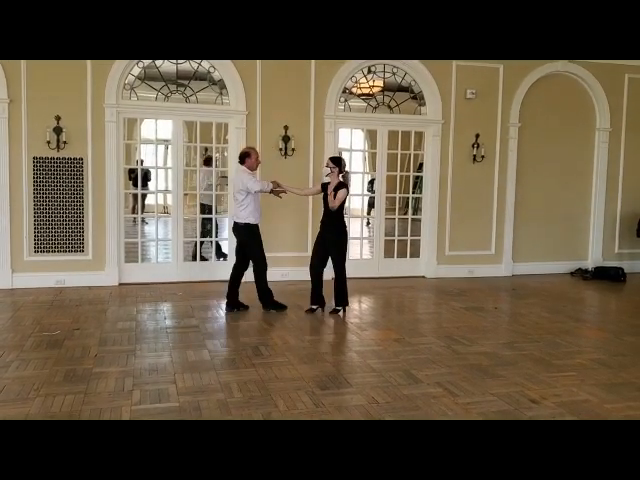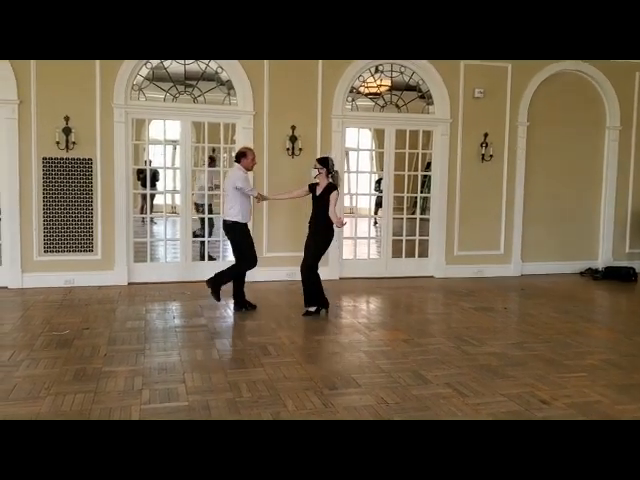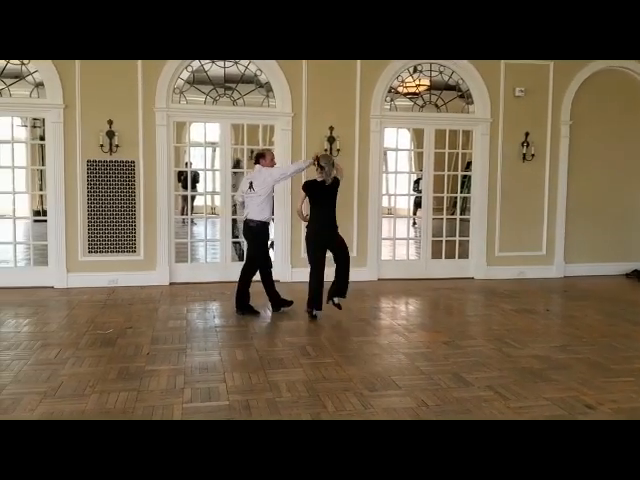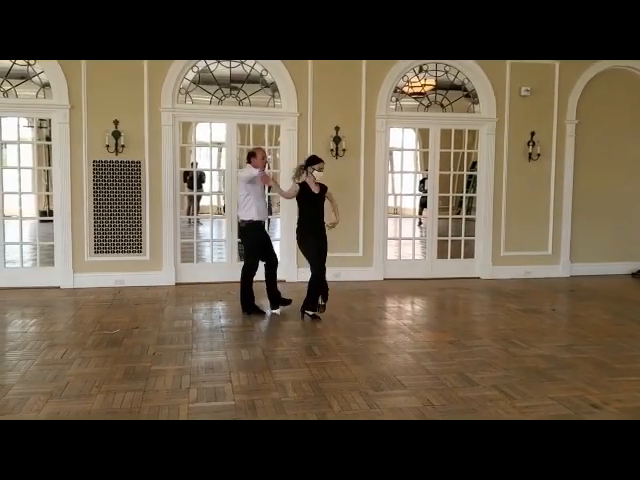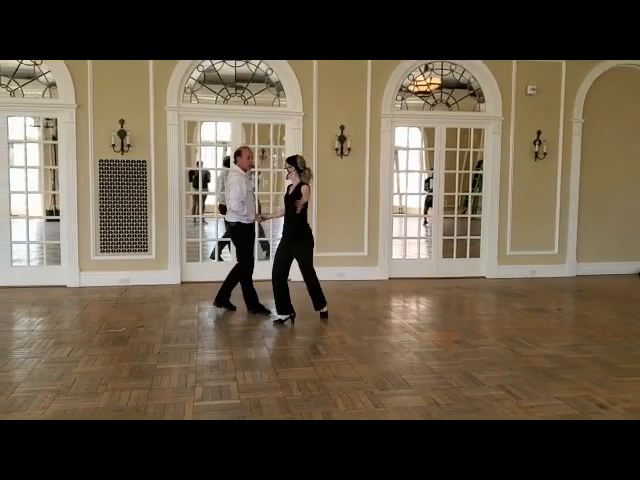
dt=0.5s
person 1, frame 1
left shoulder: (243, 175)
right shoulder: (244, 176)
left elbow: (255, 189)
right elbow: (257, 186)
left wrist: (271, 190)
right wrist: (271, 185)
left hip: (242, 225)
right hip: (247, 226)
left knee: (242, 262)
right knee: (260, 263)
left ankle: (232, 301)
right ankle: (267, 301)
person 1, frame 2
left shoulder: (234, 173)
right shoulder: (239, 174)
left elbow: (230, 187)
right elbow: (239, 184)
right wrist: (255, 192)
left hip: (232, 222)
right hip: (237, 224)
left knee: (244, 260)
right knee: (250, 261)
left ankle: (240, 301)
right ankle: (216, 281)
person 1, frame 3
left shoulder: (248, 177)
right shoulder: (267, 174)
left elbow: (239, 198)
right elbow: (290, 169)
right wrist: (310, 162)
left hip: (251, 224)
right hip: (258, 226)
left knee: (264, 264)
right knee: (252, 265)
left ankle: (275, 300)
right ankle: (242, 304)
person 1, frame 4
left shoulder: (255, 177)
right shoulder: (249, 174)
right elbow: (242, 175)
right wrist: (258, 173)
left hip: (257, 225)
right hip: (249, 226)
left knee: (271, 260)
right knee: (251, 264)
left ankle: (275, 298)
right ankle: (248, 305)
person 1, frame 5
left shoulder: (243, 176)
right shoulder: (237, 178)
right elbow: (235, 205)
left wrist: (252, 216)
right wrist: (253, 215)
left hip: (246, 226)
right hip: (239, 226)
left knee: (245, 264)
right knee: (246, 265)
left ankle: (223, 296)
right ankle: (252, 304)
person 2, frame 1
left shoulder: (343, 187)
right shoulder: (324, 186)
left elbow: (334, 206)
right elbow: (302, 192)
left wrist: (331, 200)
right wrist: (282, 187)
left hip: (337, 231)
right hip: (324, 230)
left knee: (338, 268)
right knee: (315, 266)
left ankle: (341, 304)
right ankle: (317, 302)
person 2, frame 2
left shoulder: (332, 189)
right shoulder: (313, 187)
left elbow: (331, 211)
right elbow: (291, 195)
left wrist: (337, 222)
right wrist: (268, 198)
left hip: (323, 232)
right hip: (313, 231)
left knee: (307, 267)
right knee: (311, 267)
left ankle: (312, 304)
right ankle: (321, 303)
person 2, frame 3
left shoulder: (308, 185)
right shoulder: (335, 183)
left elbow: (299, 209)
right elbow: (339, 169)
left wrist: (304, 219)
left hip: (314, 233)
right hip: (332, 232)
left knee: (316, 270)
right knee: (344, 262)
left ankle: (313, 307)
right ankle: (335, 295)
person 2, frame 4
left shoulder: (323, 188)
right shoulder: (299, 187)
left elbow: (333, 201)
right elbow: (285, 195)
left wrist: (336, 219)
right wrist: (273, 184)
left hip: (320, 234)
right hip: (305, 234)
left knee: (318, 270)
right knee: (318, 268)
left ankle: (309, 307)
right ankle: (321, 298)
person 2, frame 5
left shoulder: (303, 186)
right shoulder: (290, 188)
left elbow: (307, 195)
left wrist: (302, 201)
right wrist: (266, 216)
left hip: (302, 238)
right hip: (287, 236)
left knee: (308, 273)
right knee: (278, 275)
left ankle: (321, 306)
right ankle: (286, 312)
